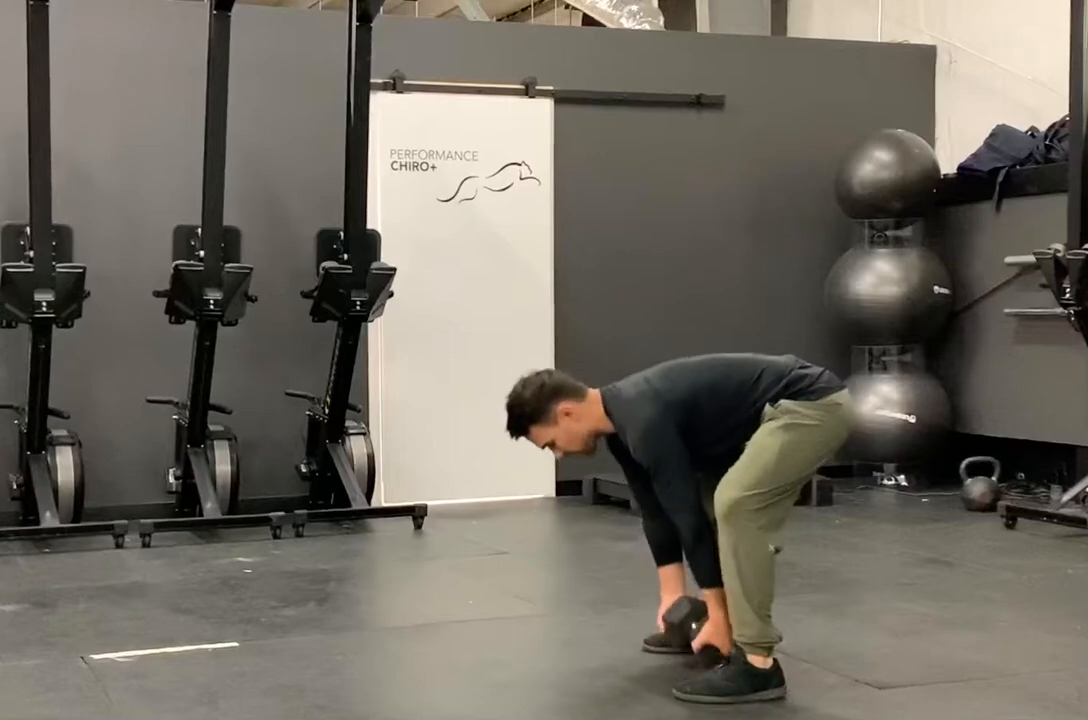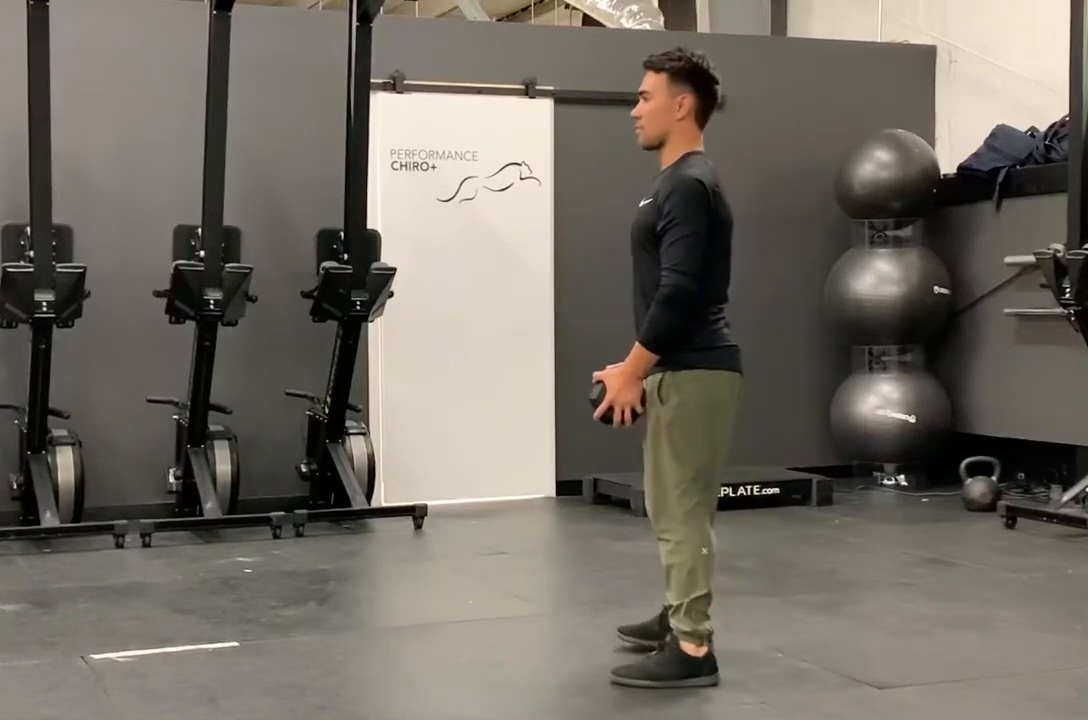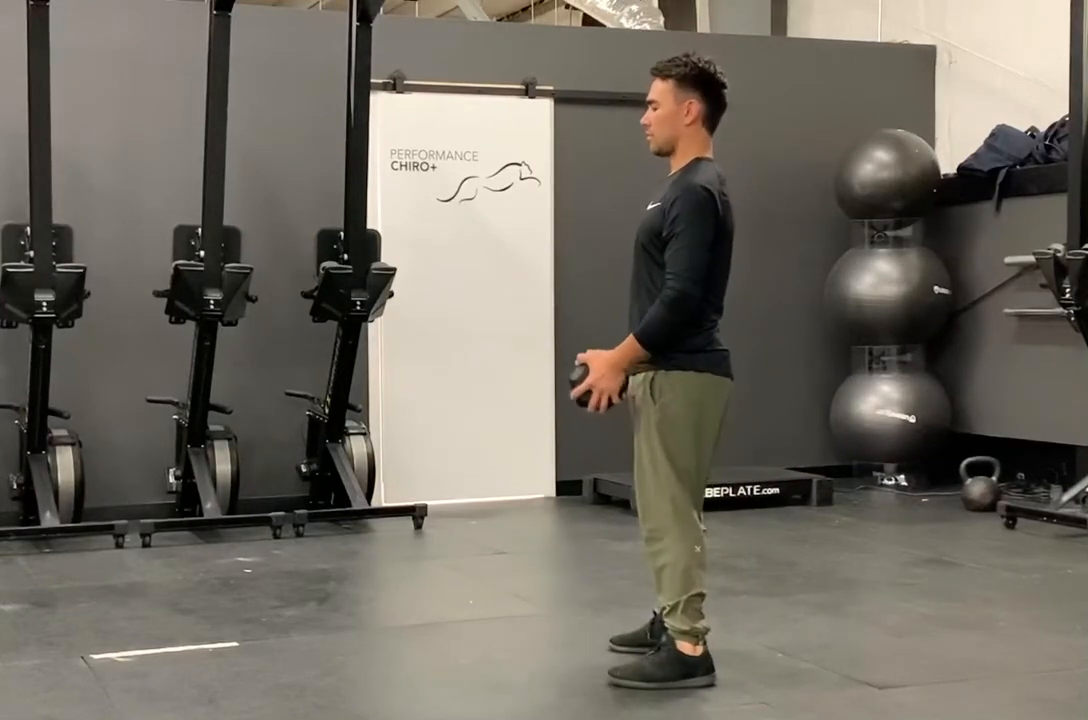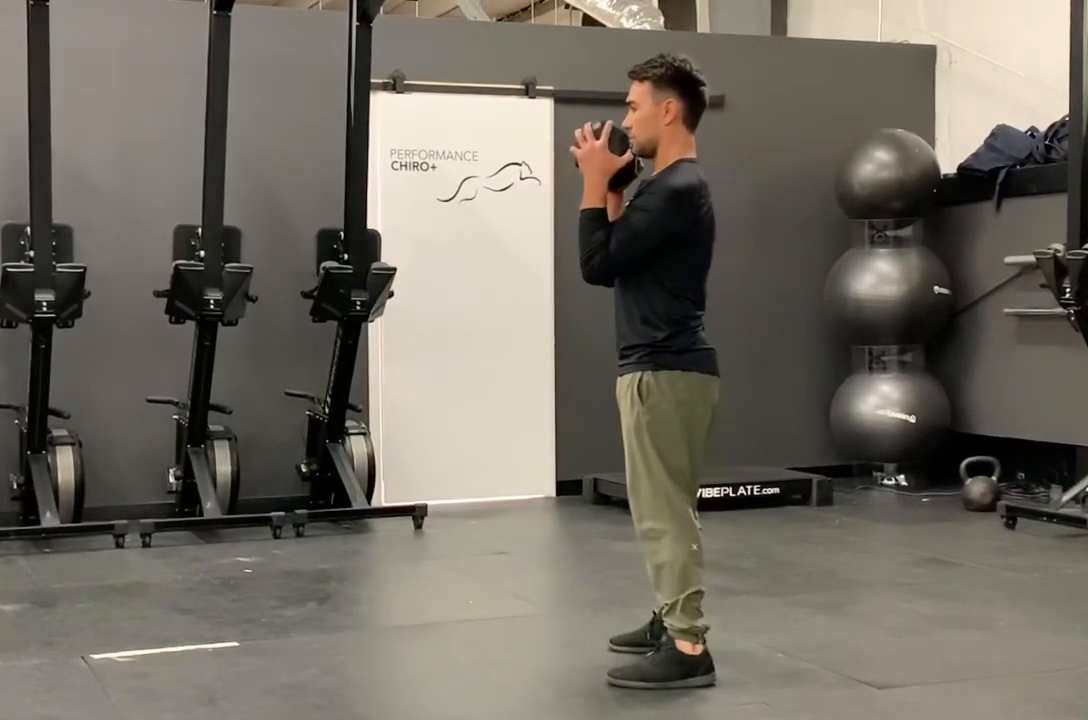
dt=1s
person 1, frame 1
left shoulder: (645, 423)
right shoulder: (619, 420)
left elbow: (691, 519)
right elbow: (657, 512)
left wrist: (718, 615)
right wrist: (671, 593)
left hip: (813, 406)
right hip: (786, 405)
right knee: (704, 495)
left ankle: (757, 663)
right ankle: (708, 628)
person 1, frame 2
left shoulder: (688, 185)
right shoulder: (680, 182)
left elbow: (679, 294)
left wrist: (630, 371)
right wrist: (639, 365)
left hip: (690, 372)
right hip: (688, 367)
left knee: (681, 507)
right knee: (675, 503)
left ankle: (691, 650)
right ankle: (682, 615)
person 1, frame 3
left shoulder: (697, 192)
right shoulder: (683, 188)
left elbow: (684, 298)
left wrist: (616, 361)
right wrist: (623, 358)
left hip: (680, 374)
right hip: (671, 370)
left knee: (670, 511)
right knee: (666, 508)
left ankle: (688, 650)
right ankle: (673, 621)
person 1, frame 4
left shoulder: (677, 190)
right shoulder: (666, 185)
left elbow: (597, 265)
right elbow: (617, 260)
left wrist: (595, 183)
right wrist: (607, 188)
left hip: (664, 370)
right hip: (658, 365)
left knee: (665, 510)
right knee: (660, 506)
left ankle: (687, 649)
right ankle: (672, 619)
